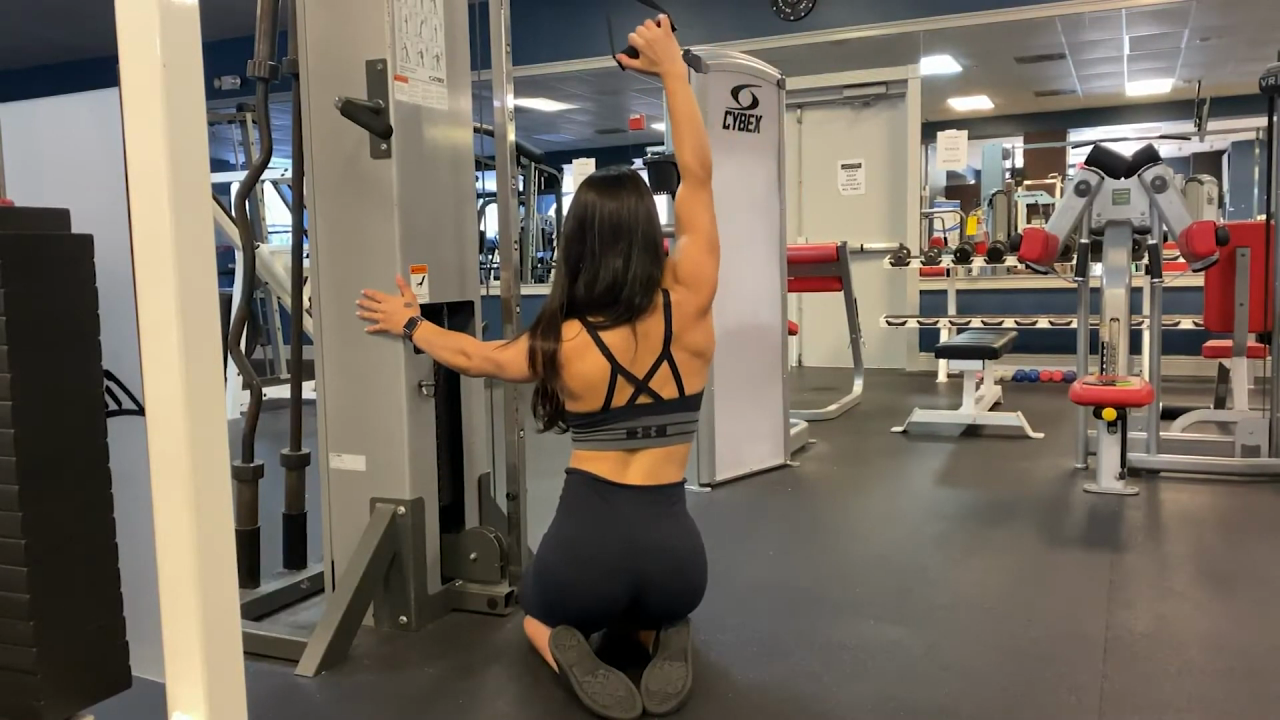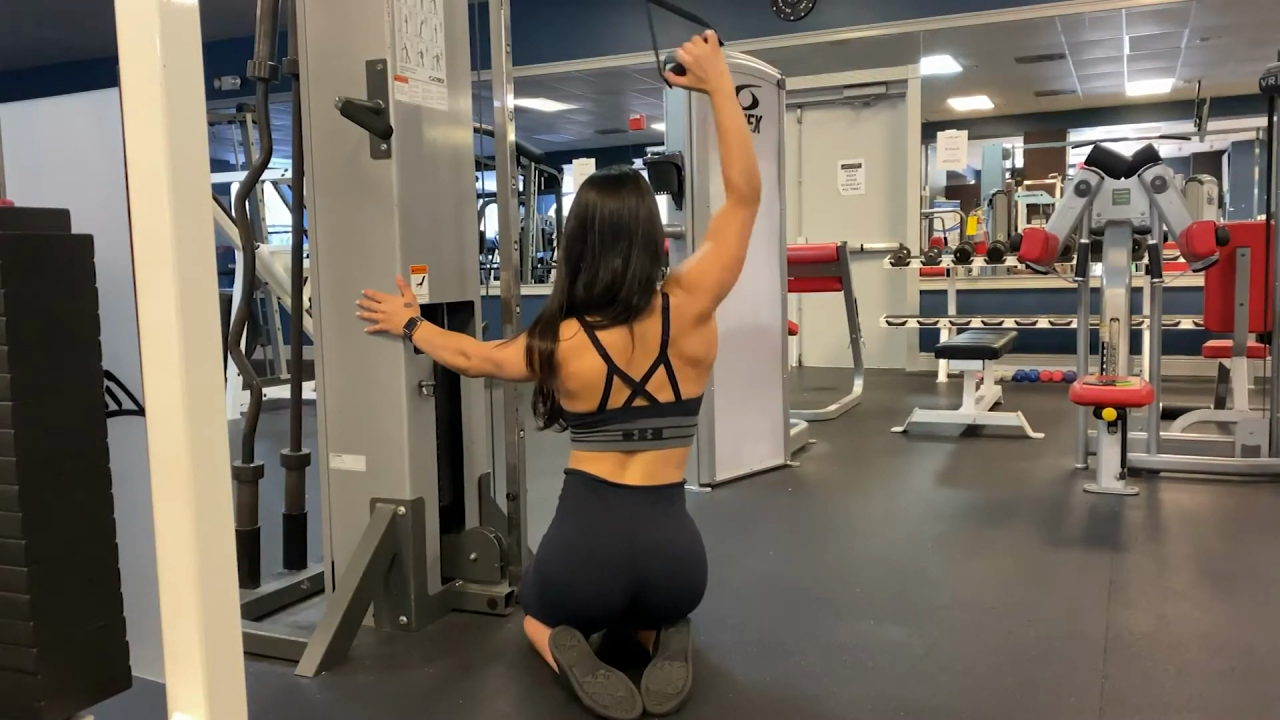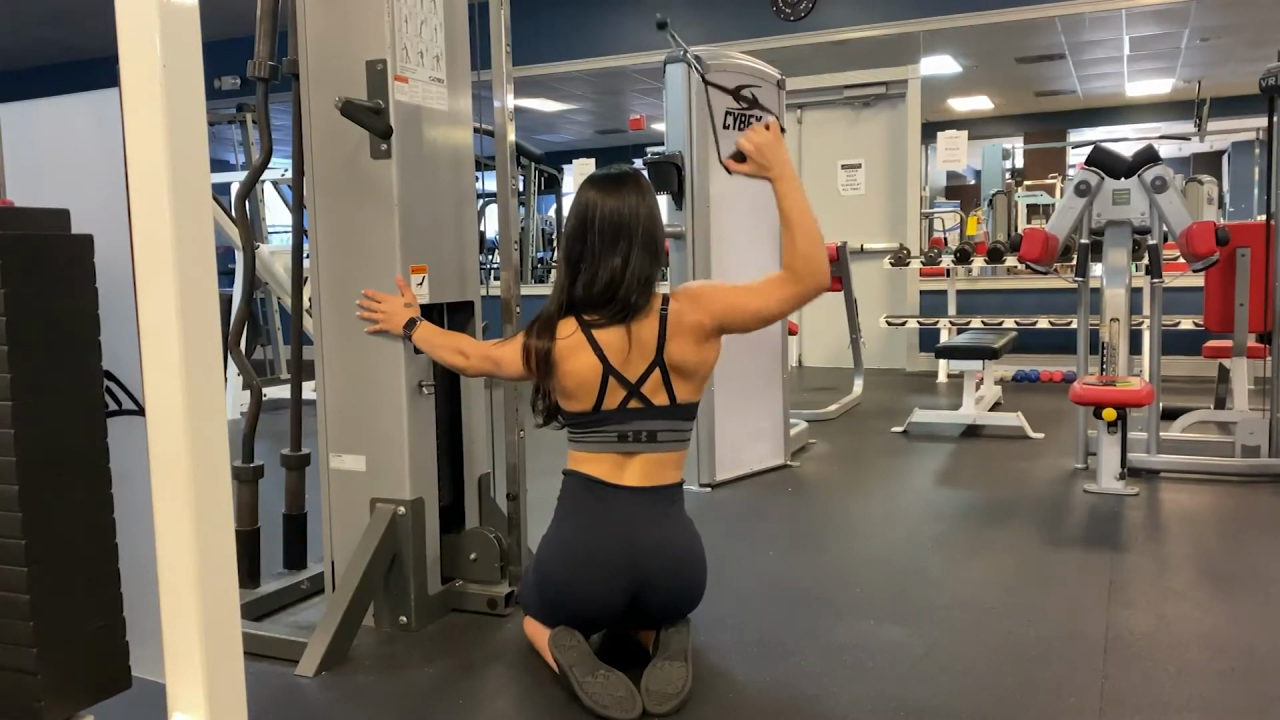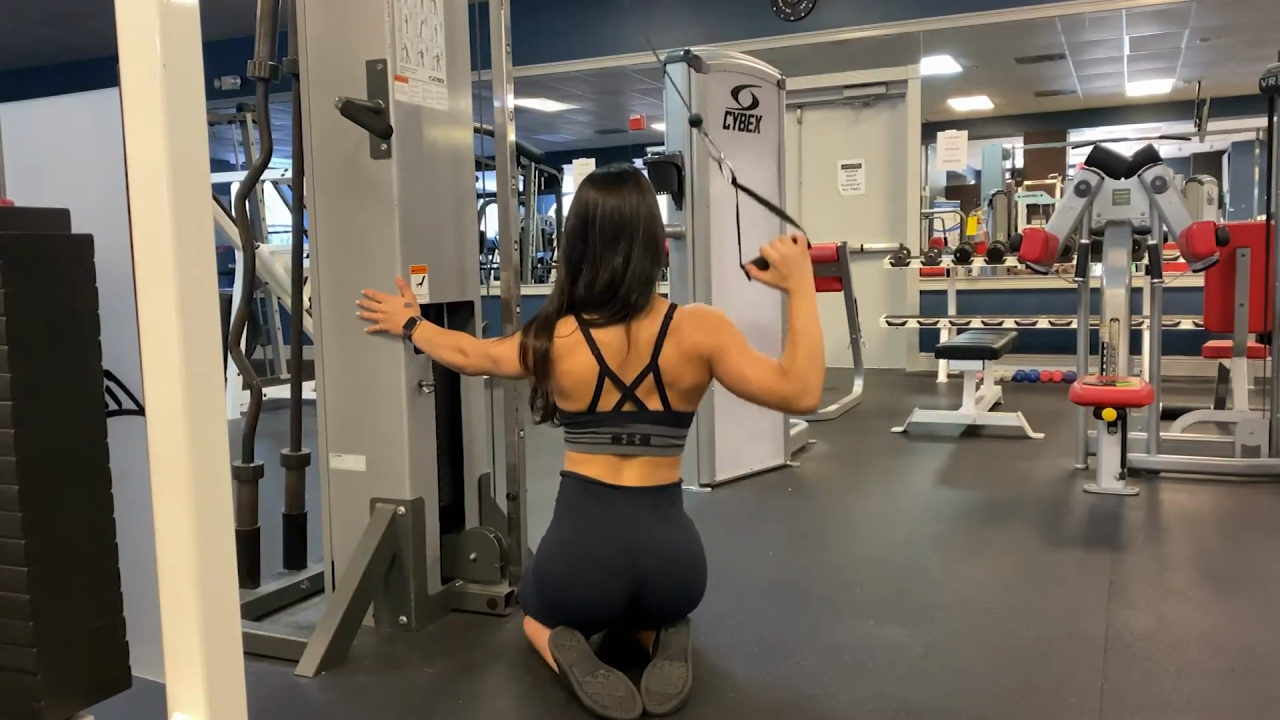
dt=0.4s
person 1, frame 1
left shoulder: (561, 343)
right shoulder: (689, 308)
left elbow: (478, 357)
right elbow: (697, 173)
left wrist: (409, 324)
right wrist: (669, 63)
left hip: (584, 545)
right hip: (672, 549)
left knee: (540, 612)
right knee: (655, 602)
left ankle: (568, 654)
right ankle: (663, 639)
person 1, frame 2
left shoulder: (559, 342)
right shoulder: (690, 311)
left elbow: (476, 356)
right elbow: (744, 194)
left wrist: (409, 324)
right wrist: (718, 82)
left hip: (583, 544)
right hip: (671, 549)
left knee: (539, 613)
right knee: (652, 600)
left ankle: (567, 654)
right ankle: (661, 640)
person 1, frame 3
left shoulder: (556, 340)
right shoulder: (694, 317)
left elbow: (475, 355)
right elbow: (810, 275)
left wrist: (409, 323)
right wrist: (778, 169)
left hip: (582, 547)
right hip: (671, 551)
left knee: (540, 611)
right knee: (650, 598)
left ankle: (565, 651)
right ankle: (662, 639)
person 1, frame 4
left shoulder: (555, 339)
right shoulder: (695, 329)
left elbow: (471, 354)
right elbow: (802, 393)
left wrist: (409, 324)
right wrist: (799, 283)
left hip: (582, 550)
right hip: (672, 554)
left knee: (540, 612)
right knee: (652, 604)
left ankle: (567, 655)
right ankle: (663, 638)
